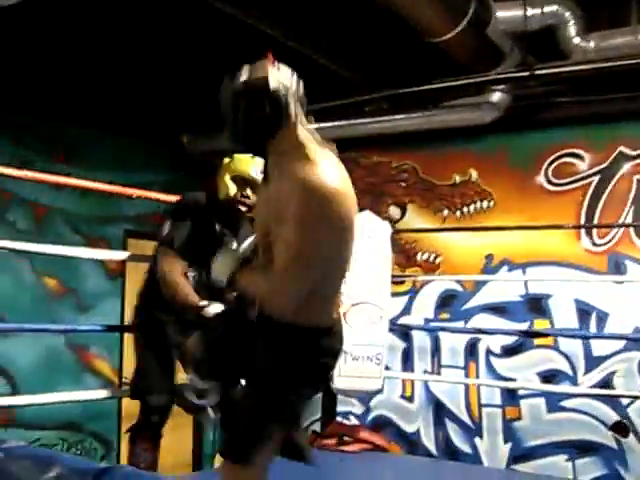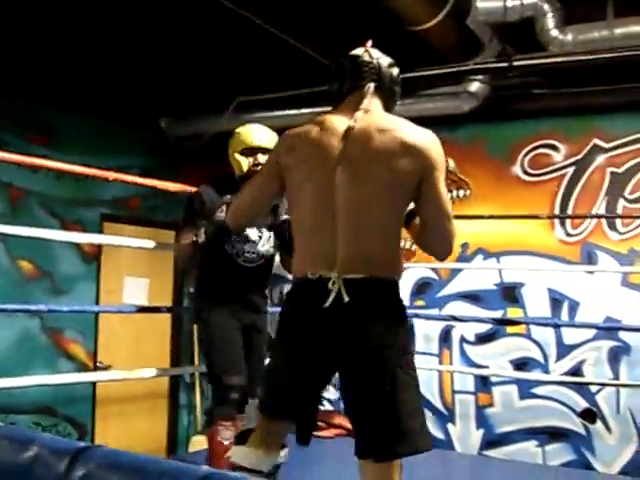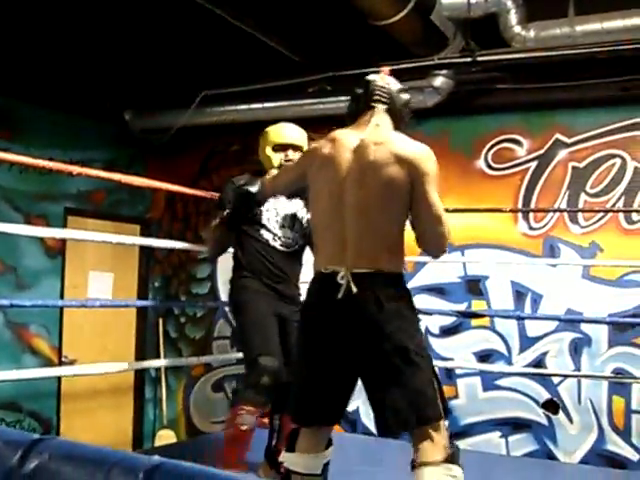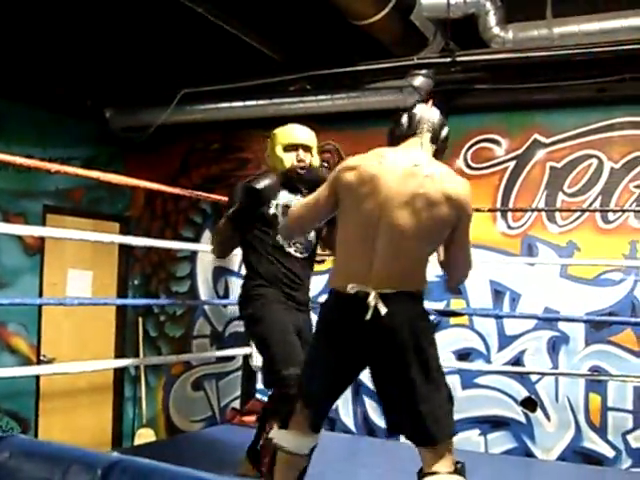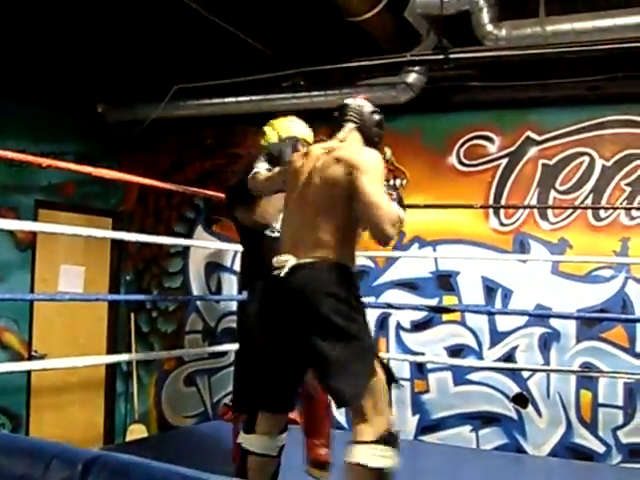
dt=0.7s
person 1, frame 1
left shoulder: (314, 185)
right shoulder: (287, 163)
left elbow: (284, 297)
left wrist: (231, 273)
left hip: (300, 344)
right hip: (269, 323)
person 1, frame 2
left shoulder: (296, 141)
right shoulder: (420, 143)
left elbow: (238, 218)
right elbow: (440, 247)
left hip: (305, 305)
right hip: (374, 308)
left knee: (275, 417)
person 1, frame 3
left shoulder: (320, 151)
right shoulder: (413, 153)
left elbow: (265, 190)
right elbow: (436, 244)
left wrist: (251, 191)
left hip: (324, 299)
right hip: (381, 297)
left knee: (313, 427)
right knee: (429, 436)
person 1, frame 4
left shoulder: (353, 167)
right shoulder: (455, 189)
left elbow: (290, 228)
right elbow: (457, 278)
left wrist: (327, 201)
left hip: (343, 313)
right hip: (403, 317)
left knee: (307, 412)
person 1, frame 5
left shoulder: (300, 159)
right shoulder: (363, 157)
left elbow: (259, 183)
right elbow: (384, 231)
left wrist: (257, 168)
right wrist: (393, 205)
left hip: (279, 288)
right hip: (325, 285)
left knee: (271, 411)
right knee: (373, 416)
person 2, frame 1
left shoulder: (250, 235)
right shoulder: (195, 212)
right elbow: (168, 274)
right wrist: (210, 312)
left hip: (206, 323)
right hip: (162, 318)
right knee: (155, 409)
person 2, frame 2
left shoulder: (279, 204)
right shoulder: (211, 197)
left elbow: (292, 261)
right elbow: (186, 258)
left wrist: (287, 230)
left hip: (254, 307)
right hip: (216, 302)
left knee: (245, 391)
right knee: (230, 388)
left ankle: (223, 460)
right ankle: (218, 474)
person 2, frame 3
left shoulder: (305, 196)
right shoulder: (242, 187)
right elbow: (214, 247)
right wrist: (238, 209)
left hip: (290, 298)
right hip: (252, 291)
left knee: (291, 383)
right knee: (263, 371)
person 2, frame 4
left shoulder: (316, 195)
right shoulder: (255, 190)
right elbow: (220, 247)
right wrist: (244, 208)
left hip: (298, 303)
right hip: (263, 300)
left knee: (288, 390)
right knee: (292, 383)
person 2, frame 5
right shoulder: (246, 187)
right elbow: (261, 219)
right wrist: (278, 167)
right hip: (260, 294)
right knee: (250, 386)
left ankle: (318, 450)
